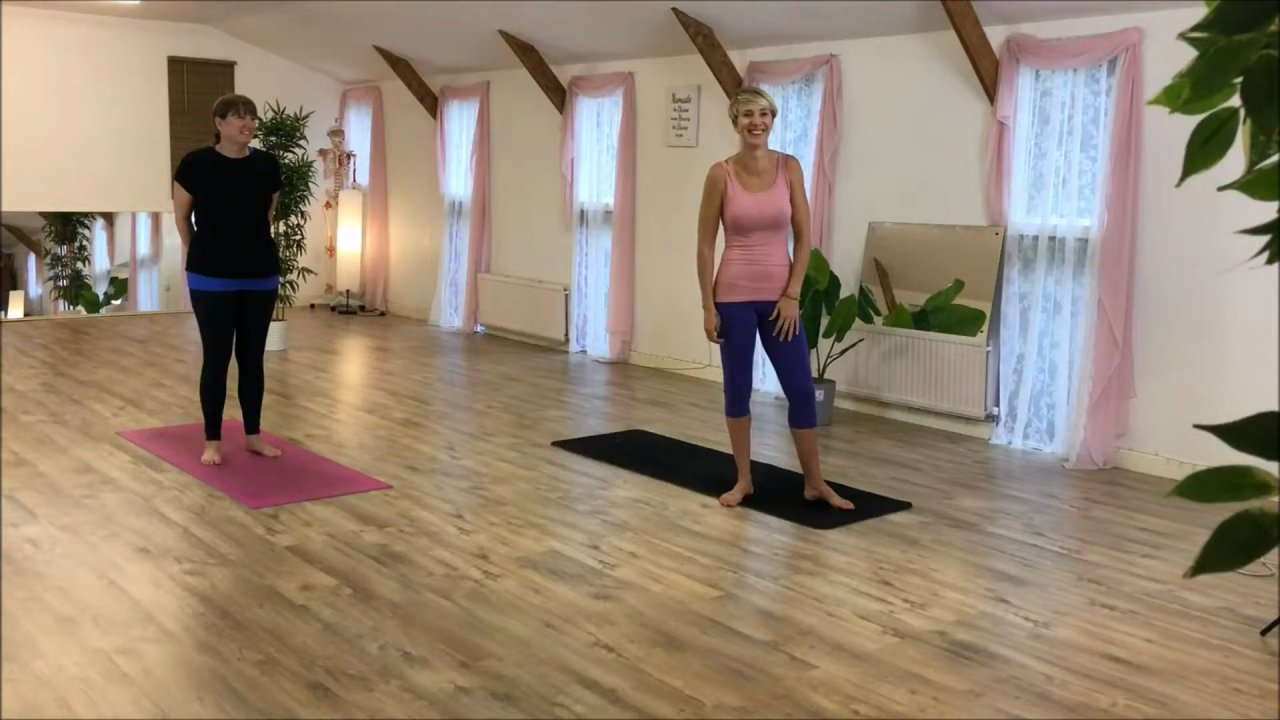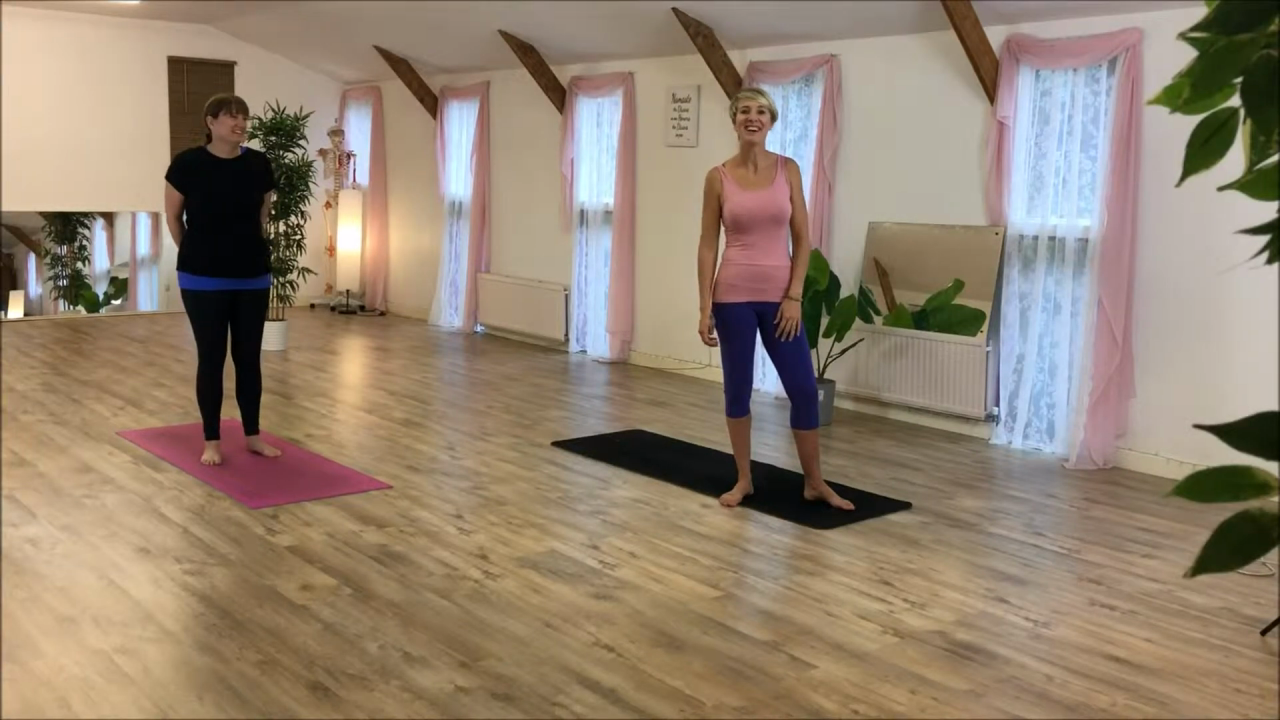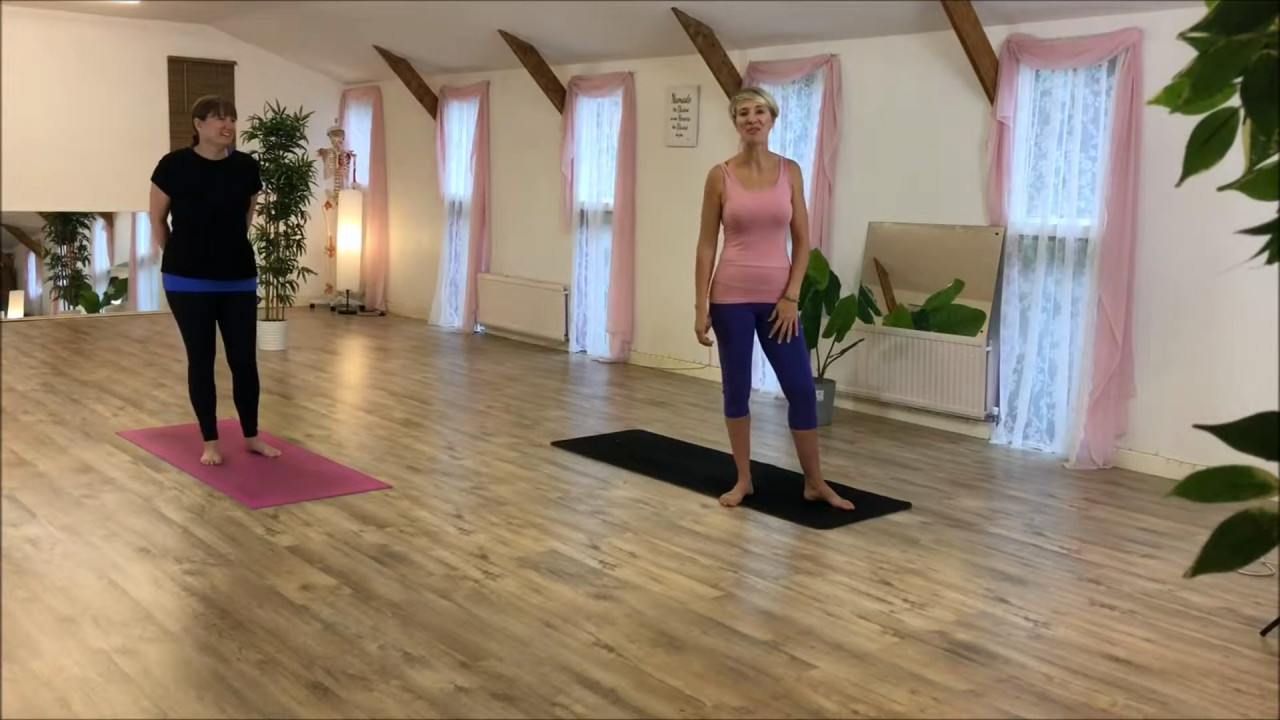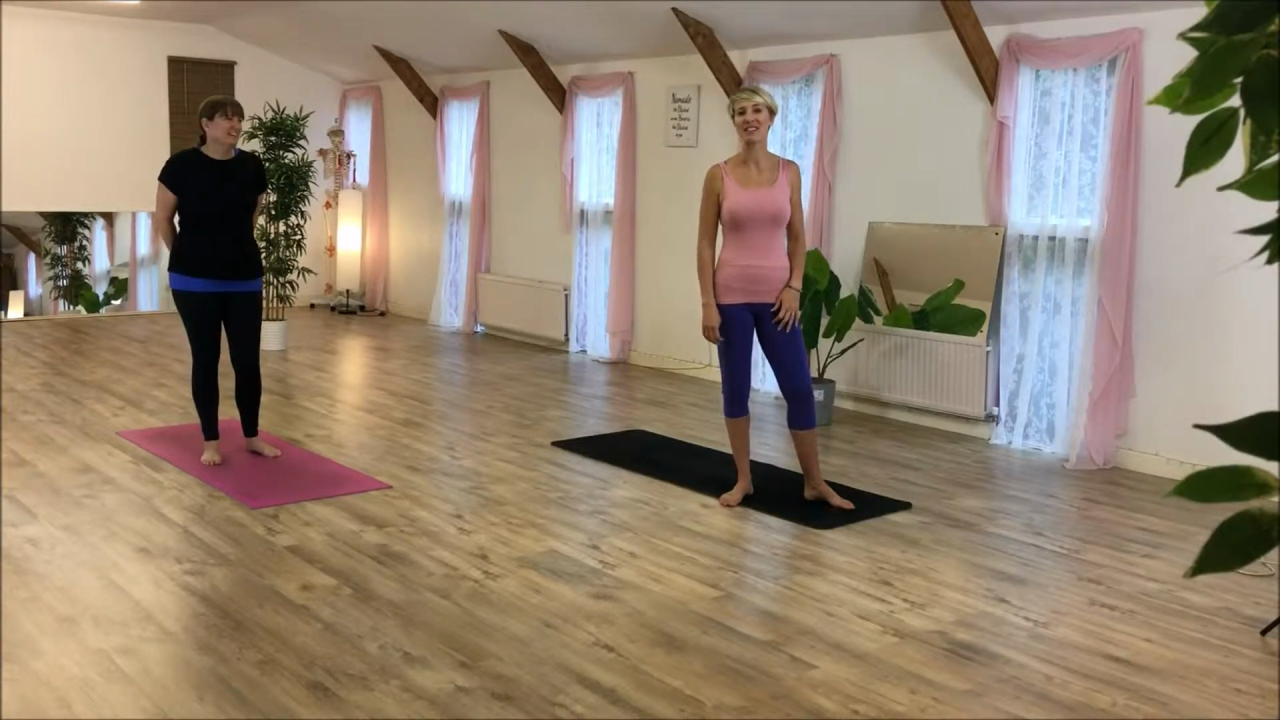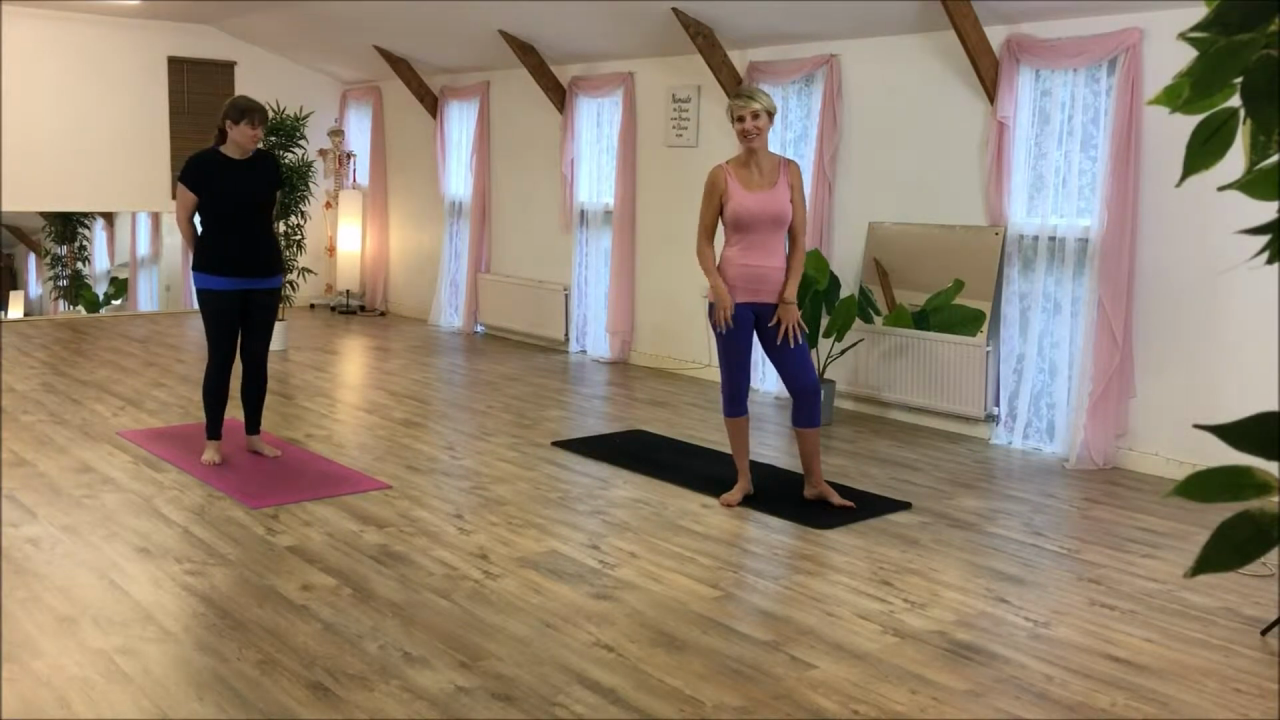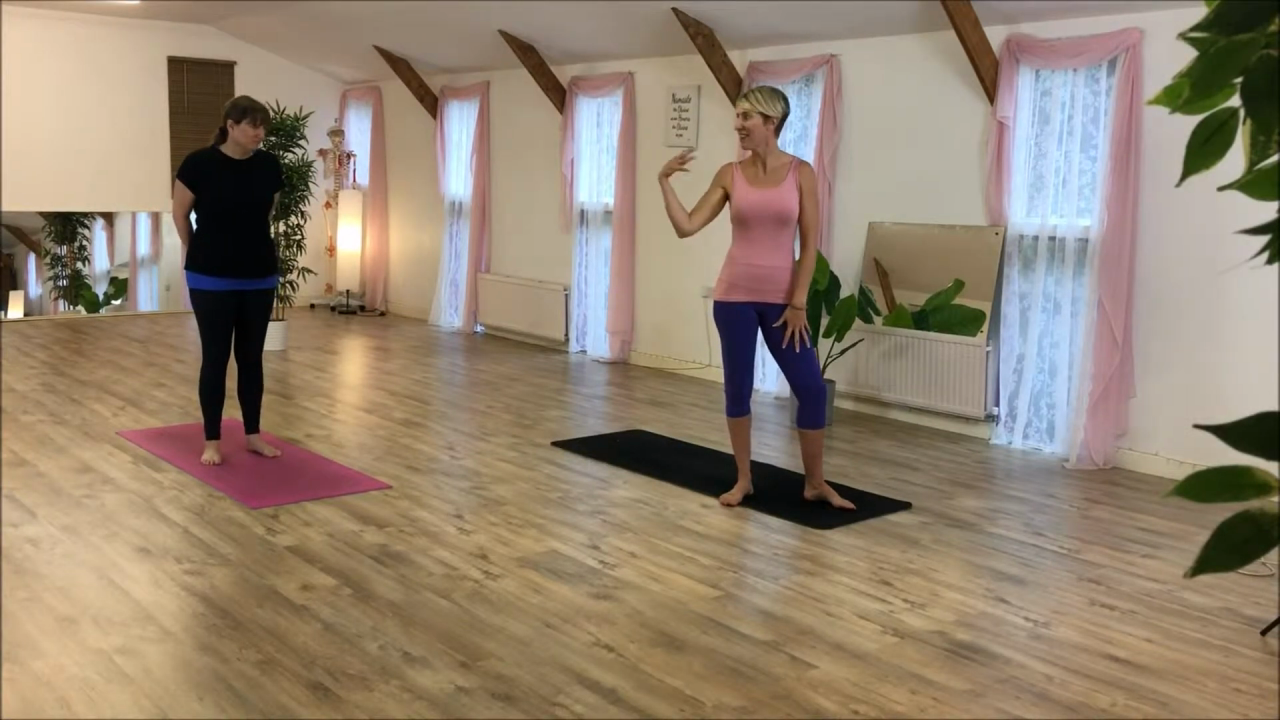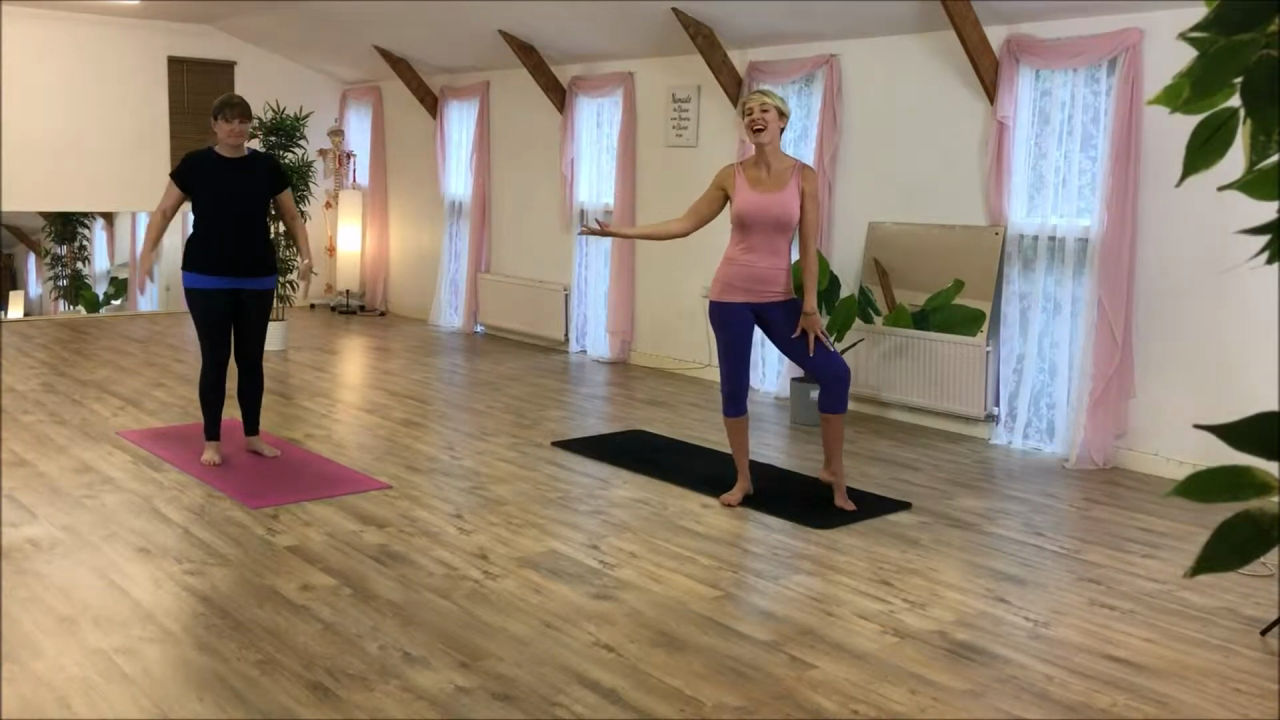
dt=0.7s
person 1, frame 1
left shoulder: (790, 168)
right shoulder: (720, 174)
left elbow: (803, 238)
right elbow: (705, 245)
left wrist: (792, 295)
right wrist: (708, 305)
left hip: (778, 295)
right hip: (734, 296)
left knee: (801, 389)
right knee: (738, 389)
left ankle: (815, 483)
right ankle: (743, 479)
person 1, frame 2
left shoulder: (788, 169)
right shoulder: (718, 177)
left elbow: (802, 240)
right elbow: (708, 246)
left wrist: (794, 296)
right wrist: (704, 307)
left hip: (779, 295)
right hip: (734, 295)
left knee: (804, 390)
right knee: (738, 390)
left ankle: (815, 482)
right ankle: (743, 479)
person 1, frame 3
left shoulder: (790, 171)
right shoulder: (720, 176)
left elbow: (802, 241)
right elbow: (706, 246)
left wrist: (792, 295)
right wrist: (701, 307)
left hip: (777, 296)
right hip: (731, 295)
left knee: (801, 389)
right knee: (736, 389)
left ankle: (815, 483)
right ankle: (743, 479)
person 1, frame 4
left shoulder: (789, 171)
right shoulder: (719, 175)
left elbow: (797, 239)
right elbow: (705, 244)
left wrist: (794, 287)
right wrist: (708, 304)
left hip: (774, 295)
right hip: (731, 295)
left knee: (799, 389)
right knee: (735, 390)
left ankle: (814, 482)
right ankle: (742, 479)
person 1, frame 5
left shoulder: (790, 171)
right shoulder: (721, 176)
left elbow: (798, 242)
right elbow: (704, 242)
left wrist: (789, 298)
right wrist: (717, 284)
left hip: (775, 296)
right hip: (733, 295)
left knee: (805, 387)
right knee: (735, 388)
left ankle: (815, 482)
right ankle: (742, 479)
person 1, frame 6
left shoulder: (801, 171)
right shoulder: (730, 174)
left elbow: (810, 243)
right elbow: (686, 227)
left wrist: (799, 303)
right wrist: (664, 181)
left hip: (781, 297)
right hip: (735, 295)
left knee: (811, 388)
right knee: (738, 388)
left ankle: (816, 483)
right ankle: (742, 479)
person 1, frame 7
left shoulder: (803, 176)
right shoulder: (731, 176)
left elbow: (808, 247)
right elbow: (684, 225)
left wrist: (810, 307)
right wrist: (623, 231)
left hip: (778, 297)
right hip: (731, 295)
left knee: (834, 371)
right knee: (734, 388)
left ankle: (833, 470)
right ankle: (742, 479)
person 2, frame 1
left shoulder: (267, 165)
right shoulder: (196, 164)
right elbow: (182, 217)
right wrist: (203, 254)
left hip: (261, 277)
right hip: (212, 281)
left knee: (252, 357)
right knee: (216, 358)
left ankle: (253, 435)
right ankle: (212, 441)
person 2, frame 2
left shoulder: (259, 165)
right shoulder: (187, 164)
right elbow: (173, 217)
right wrist: (196, 255)
left hip: (252, 277)
right hip: (203, 280)
left knee: (249, 357)
right knee: (211, 358)
left ankle: (253, 436)
right ankle: (211, 441)
person 2, frame 3
left shoulder: (246, 167)
right shoulder: (174, 166)
right elbow: (157, 220)
right wrist: (180, 257)
left hip: (239, 279)
right hip: (188, 282)
left knee: (244, 359)
right knee: (201, 359)
left ankle: (252, 436)
right ankle: (210, 441)
person 2, frame 4
left shoulder: (252, 166)
right shoulder: (182, 165)
right elbow: (163, 219)
right wrist: (186, 258)
left hip: (245, 279)
right hip: (195, 282)
left knee: (247, 360)
right knee: (205, 359)
left ankle: (252, 436)
right ankle: (210, 441)
person 2, frame 5
left shoulder: (268, 164)
right shoulder: (201, 165)
right elbow: (183, 218)
right wrist: (205, 256)
left hip: (266, 277)
right hip: (218, 280)
left knee: (257, 357)
right knee: (221, 357)
left ankle: (254, 436)
right ankle: (212, 441)
person 2, frame 6
left shoulder: (270, 166)
right shoulder: (200, 163)
right elbow: (180, 214)
right wrist: (200, 255)
left hip: (259, 278)
right hip: (212, 280)
left knee: (251, 357)
right knee: (215, 358)
left ankle: (253, 435)
right ankle: (212, 440)
person 2, frame 7
left shoulder: (266, 166)
right shoulder: (194, 165)
left elbow: (291, 216)
right elbow: (164, 211)
left wrist: (304, 256)
right wrist: (147, 252)
left hip: (255, 279)
right hip: (205, 279)
left knee: (251, 358)
right knee: (215, 358)
left ankle: (252, 436)
right ankle: (211, 441)
